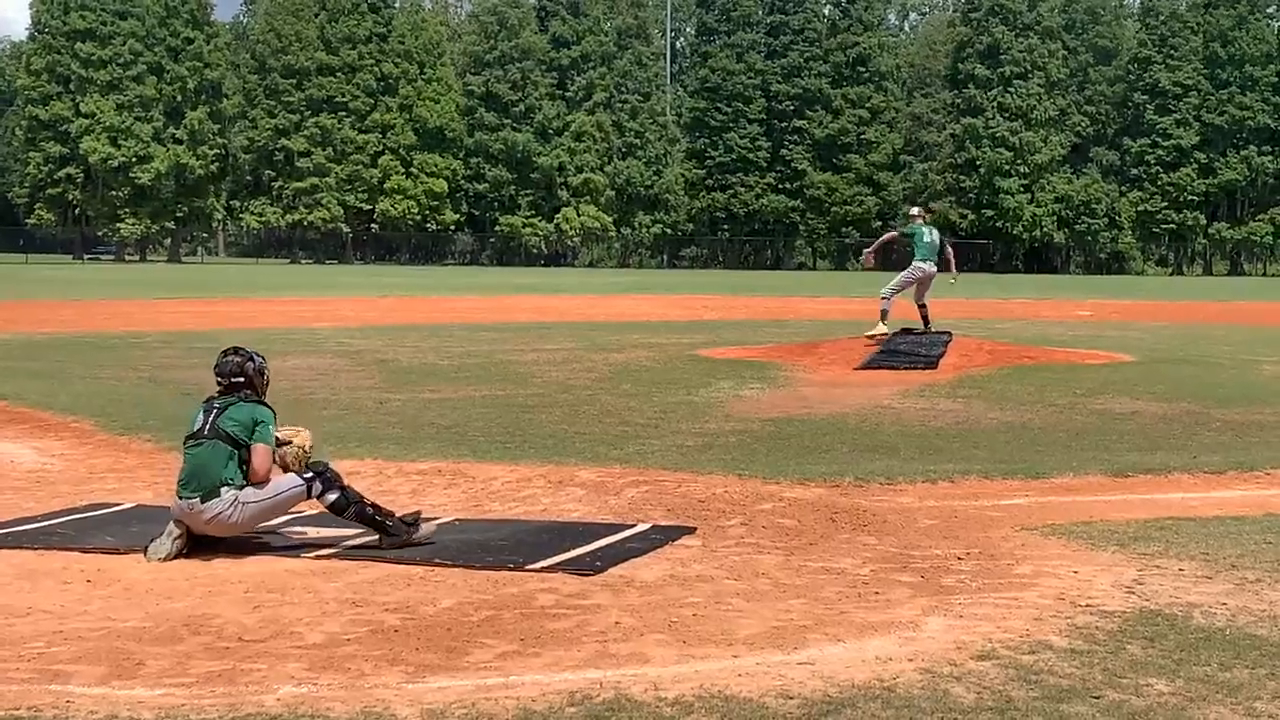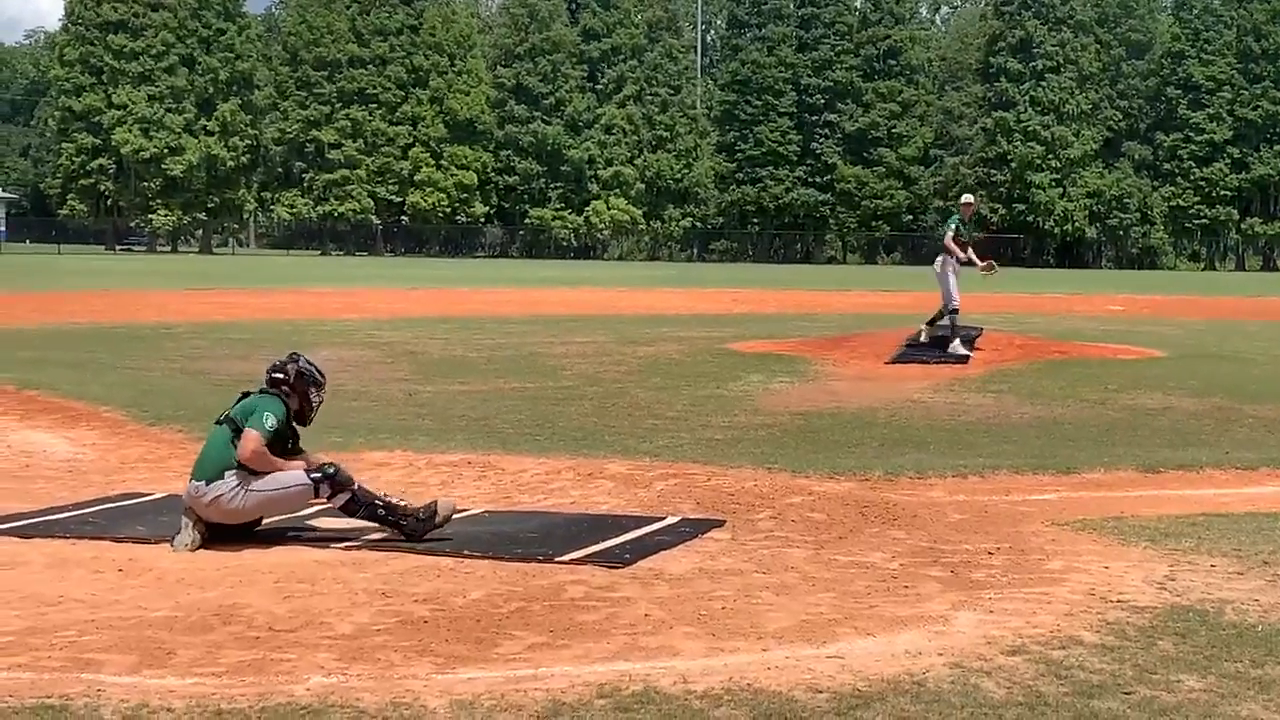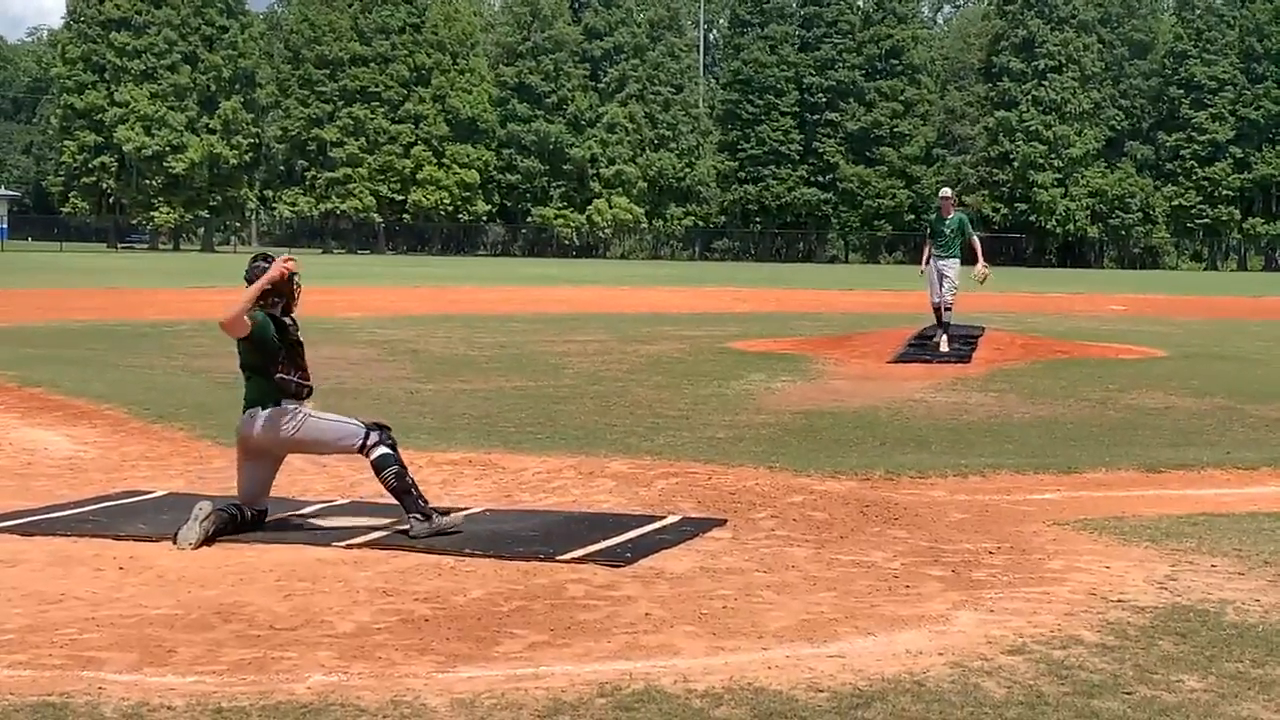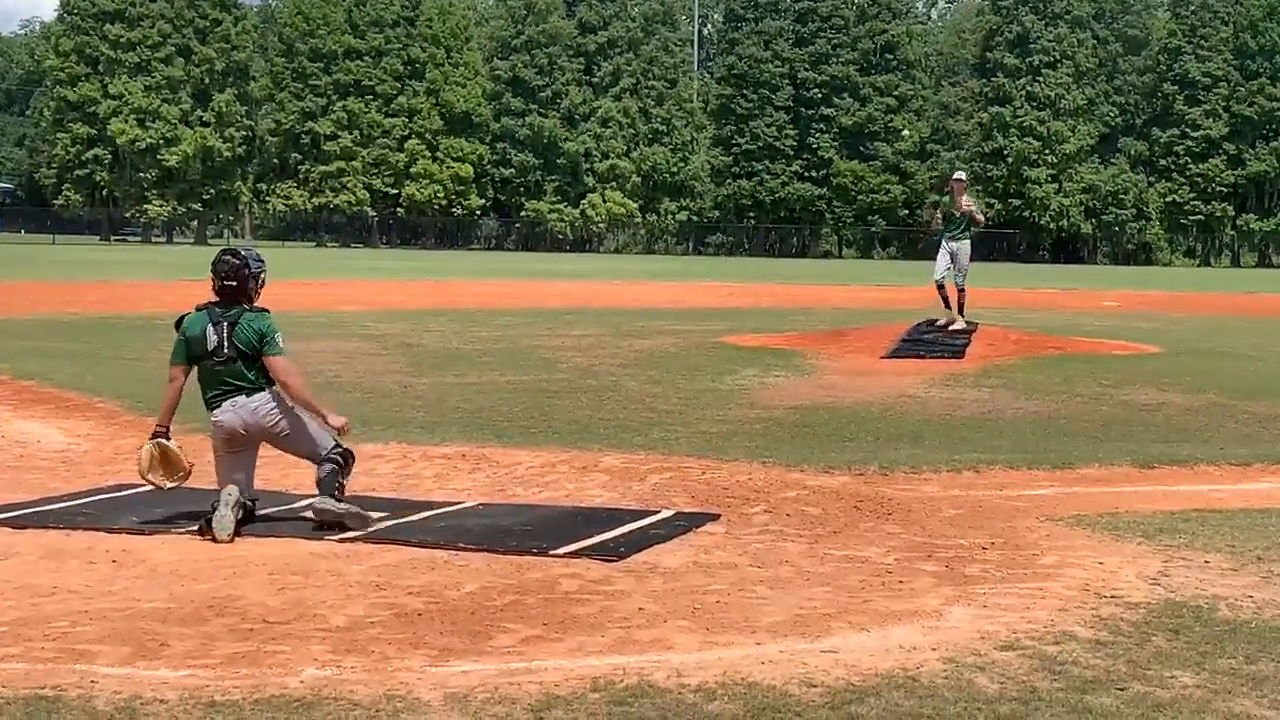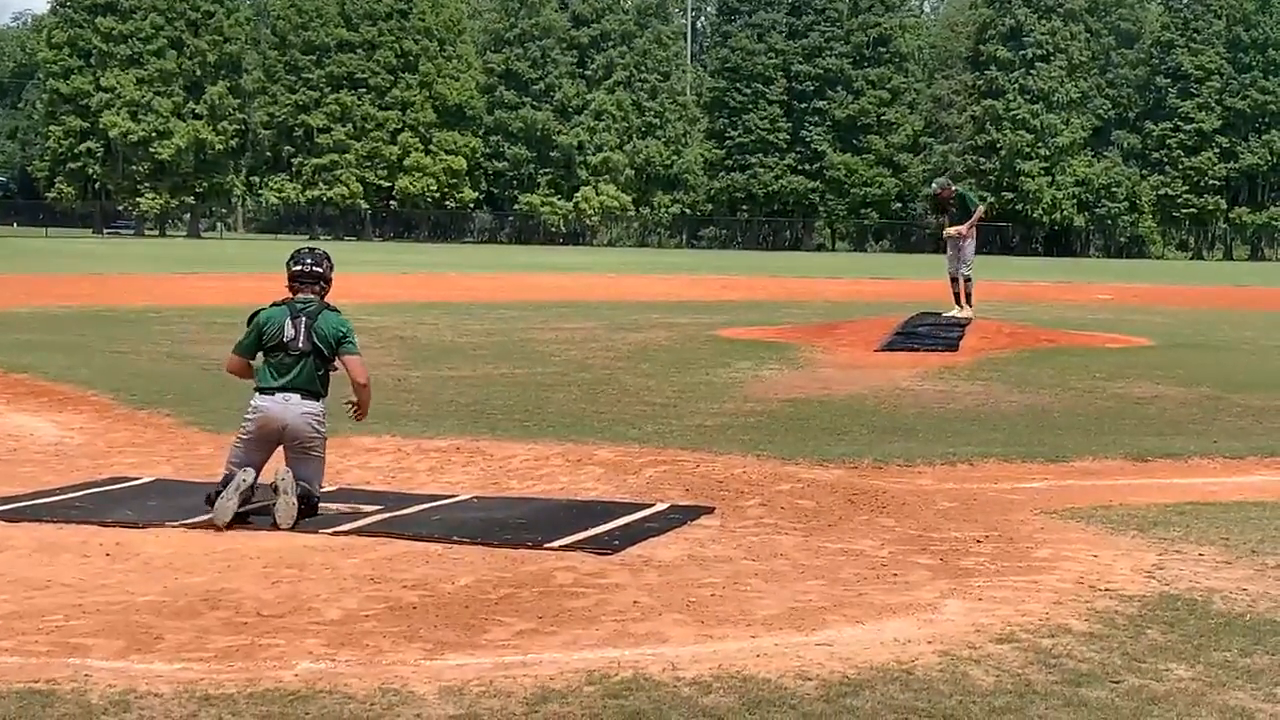
dt=1s
person 1, frame 1
left shoulder: (205, 409)
right shoulder: (258, 411)
right elbow: (260, 473)
left hip: (185, 509)
right hip: (222, 509)
right knee: (318, 477)
left ankle: (183, 532)
right ankle: (392, 529)
person 1, frame 2
left shoulder: (283, 421)
right shoulder: (272, 405)
left elbow: (311, 463)
right elbow: (248, 453)
right wrist: (286, 466)
left hip: (200, 495)
right hip: (226, 493)
left knee: (252, 517)
right knee: (329, 479)
left ankle: (202, 524)
right ankle: (410, 522)
person 1, frame 3
left shoulder: (276, 322)
right shoulder: (260, 321)
right elbow: (228, 322)
right wrist: (266, 279)
left hip: (252, 428)
right hip: (282, 418)
left knee: (251, 511)
right knee: (377, 437)
left ankle: (213, 520)
right ankle: (420, 515)
person 1, frame 4
left shoulder: (192, 322)
right shoulder: (259, 322)
left elbow: (175, 380)
right elbow: (286, 377)
left wrist: (161, 430)
right wrist: (326, 414)
left hip: (224, 417)
right hip: (264, 406)
left knee: (244, 503)
right knee: (337, 453)
left ankle: (233, 505)
right ankle: (330, 497)
person 1, frame 5
left shoulder: (268, 316)
right shoulder: (337, 323)
left elbow: (233, 365)
right elbow: (361, 380)
right wrist: (364, 405)
left hip: (264, 407)
right hip: (308, 412)
left knee: (234, 476)
right knee: (307, 499)
left ankle: (241, 485)
right ankle: (292, 490)
